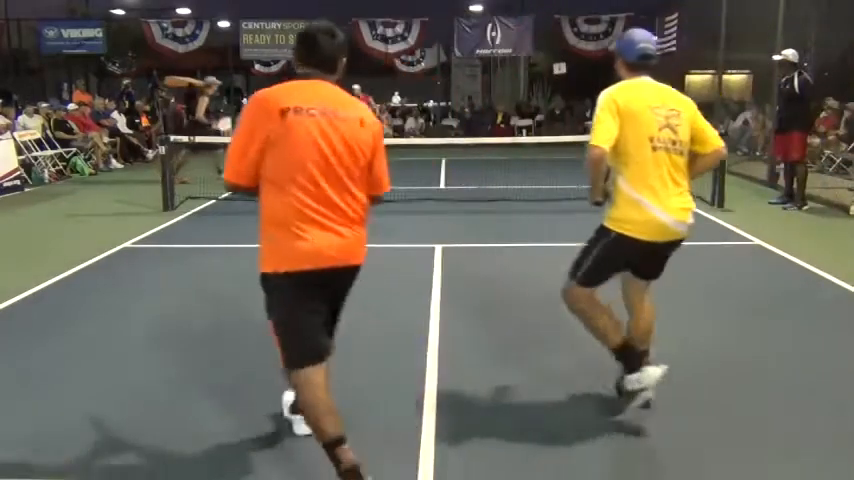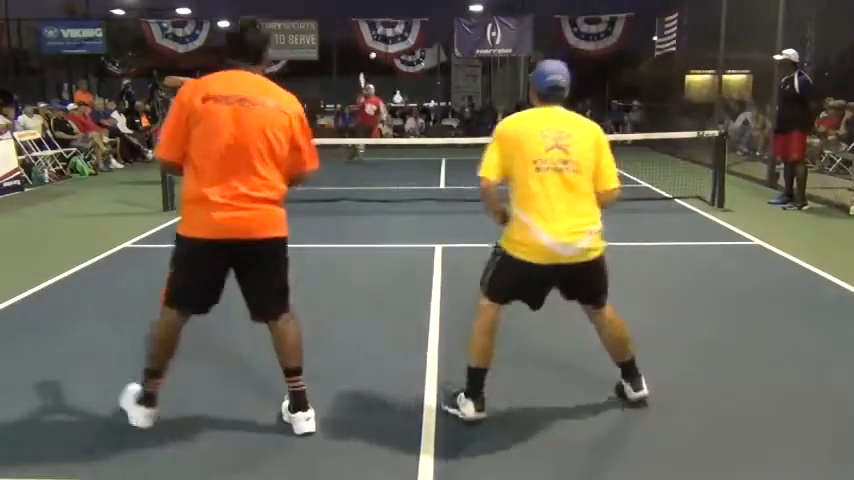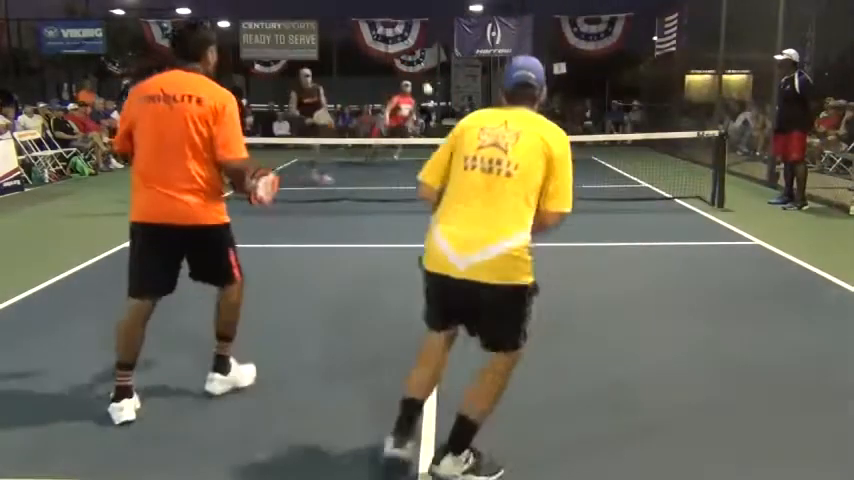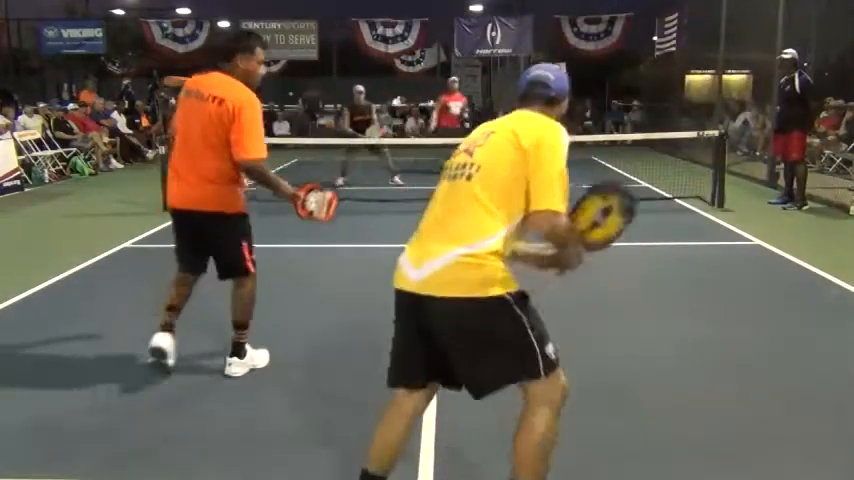
dt=0.4s
person 1, frame 1
left shoulder: (266, 103)
right shoulder: (364, 116)
left elbow: (238, 181)
right elbow: (375, 191)
left hip: (292, 255)
right hip: (346, 251)
left knee: (307, 365)
right knee: (315, 343)
right ankle: (304, 408)
person 1, frame 2
left shoulder: (194, 92)
right shoulder: (287, 103)
left elbow: (168, 161)
right elbow: (301, 172)
left hip: (205, 225)
right hip: (265, 227)
left knee: (175, 311)
right knee: (280, 315)
left ankle: (147, 400)
right ankle: (299, 406)
person 1, frame 3
left shoulder: (141, 92)
right shoulder: (219, 98)
left elbow: (123, 149)
right elbow: (233, 164)
right wrist: (249, 184)
left hip: (149, 214)
right hip: (201, 214)
left knee: (140, 302)
right knee: (231, 285)
left ankle: (123, 393)
right ankle: (221, 369)
person 1, frame 4
left shoulder: (190, 87)
right shoulder: (244, 100)
right elbow: (249, 162)
right wrist: (281, 188)
left hip: (181, 198)
right hip: (219, 203)
left knee: (187, 270)
right knee: (244, 275)
left ankle: (165, 333)
right ankle: (238, 353)
person 2, frame 1
left shoulder: (615, 96)
right shoulder: (681, 100)
left elbow: (598, 153)
right elbow: (716, 152)
left wrist: (596, 189)
left hip: (633, 220)
right hip: (677, 219)
left knee: (577, 292)
right knee: (637, 291)
left ankle: (638, 368)
right ankle: (636, 375)
person 2, frame 2
left shoulder: (510, 126)
right shoulder: (590, 129)
left elbow: (487, 185)
right elbow: (609, 194)
left wrist: (502, 217)
left hip: (527, 244)
right hip: (582, 243)
left knee: (489, 306)
right knee: (600, 309)
left ankle: (472, 397)
right ankle: (633, 382)
person 2, frame 3
left shoulder: (468, 123)
right shoulder: (551, 136)
left elbow: (427, 190)
right elbow: (551, 217)
left hip: (442, 257)
right hip: (502, 264)
left knee: (440, 336)
right knee: (503, 358)
left ankle: (401, 435)
person 2, frame 4
left shoulder: (484, 131)
right shoulder: (548, 133)
right elbow: (550, 221)
left wrist: (525, 255)
right wrist: (570, 251)
left hip: (414, 277)
right hip: (470, 281)
left knee: (408, 398)
right knee: (547, 391)
person 3, frame 1
left shoulder: (803, 80)
right shoulder: (784, 81)
left elbow: (809, 104)
left wrist: (807, 125)
right wrist: (778, 124)
left hip: (797, 127)
right hip: (784, 126)
left knee: (798, 161)
right knee: (786, 161)
left ankle: (800, 199)
right ankle: (788, 194)
person 3, frame 2
left shoulder: (802, 80)
right shoulder: (784, 81)
left elbow: (809, 104)
left wrist: (807, 124)
right wrist: (777, 124)
left hip: (797, 127)
right hip: (784, 126)
left knee: (798, 161)
right knee: (786, 161)
left ankle: (801, 199)
right ankle: (788, 194)
person 3, frame 3
left shoulder: (802, 80)
right shoulder: (784, 81)
left elbow: (809, 104)
left wrist: (806, 125)
right wrist: (777, 124)
left hip: (797, 127)
right hip: (784, 126)
left knee: (797, 160)
right knee: (786, 160)
left ankle: (800, 199)
right ankle: (788, 194)
person 3, frame 4
left shoulder: (803, 80)
right shoulder: (783, 81)
left elbow: (810, 104)
left wrist: (807, 125)
right wrist: (778, 124)
left hip: (797, 127)
right hip: (784, 126)
left knee: (797, 160)
right knee: (786, 160)
left ankle: (800, 199)
right ankle: (788, 194)
